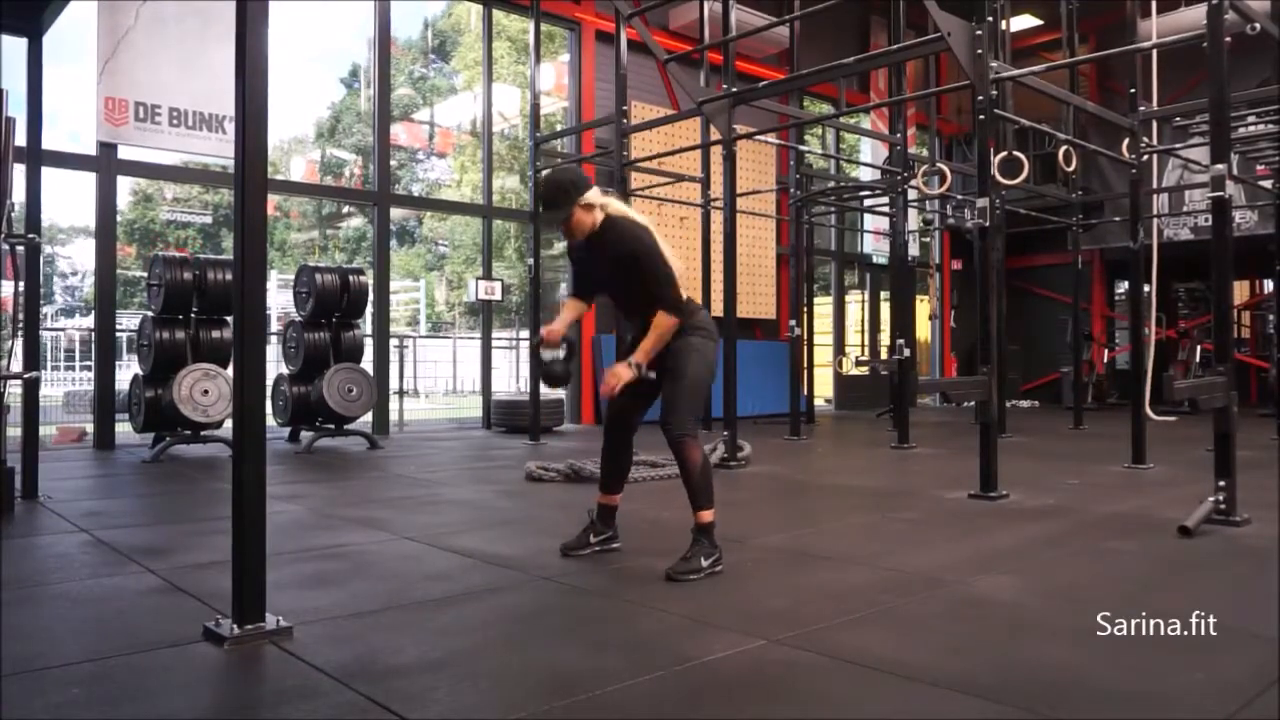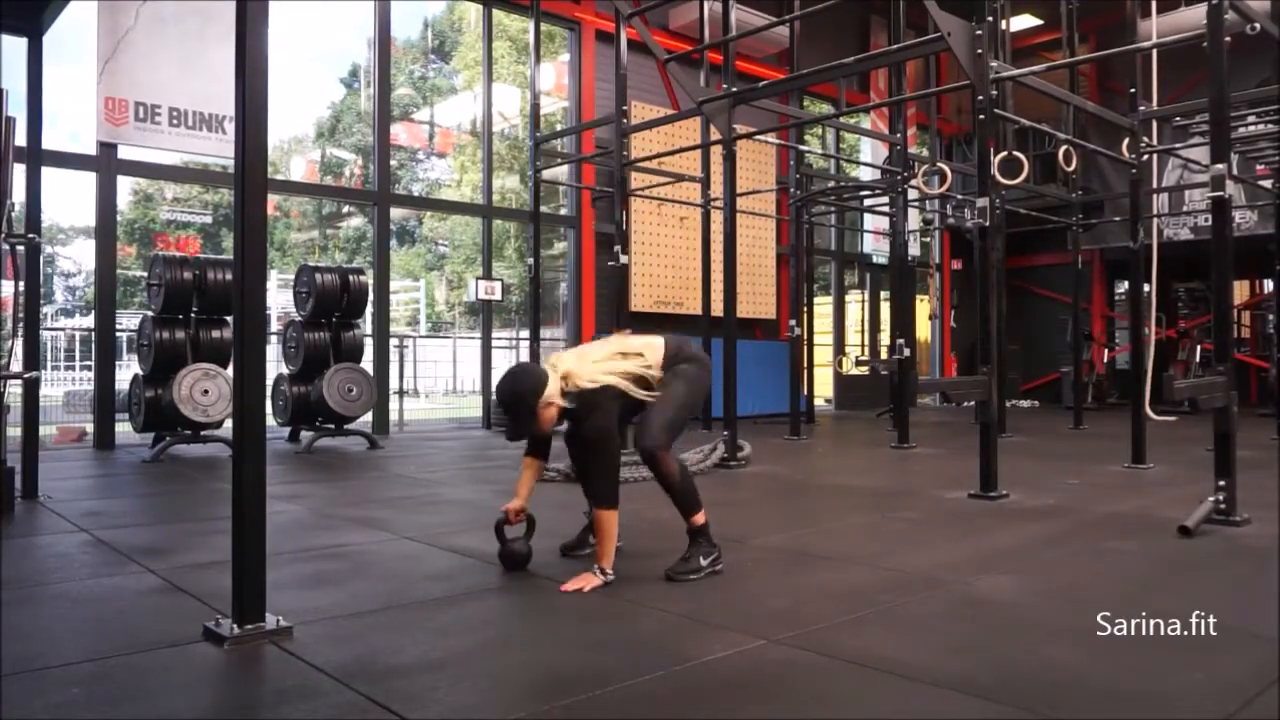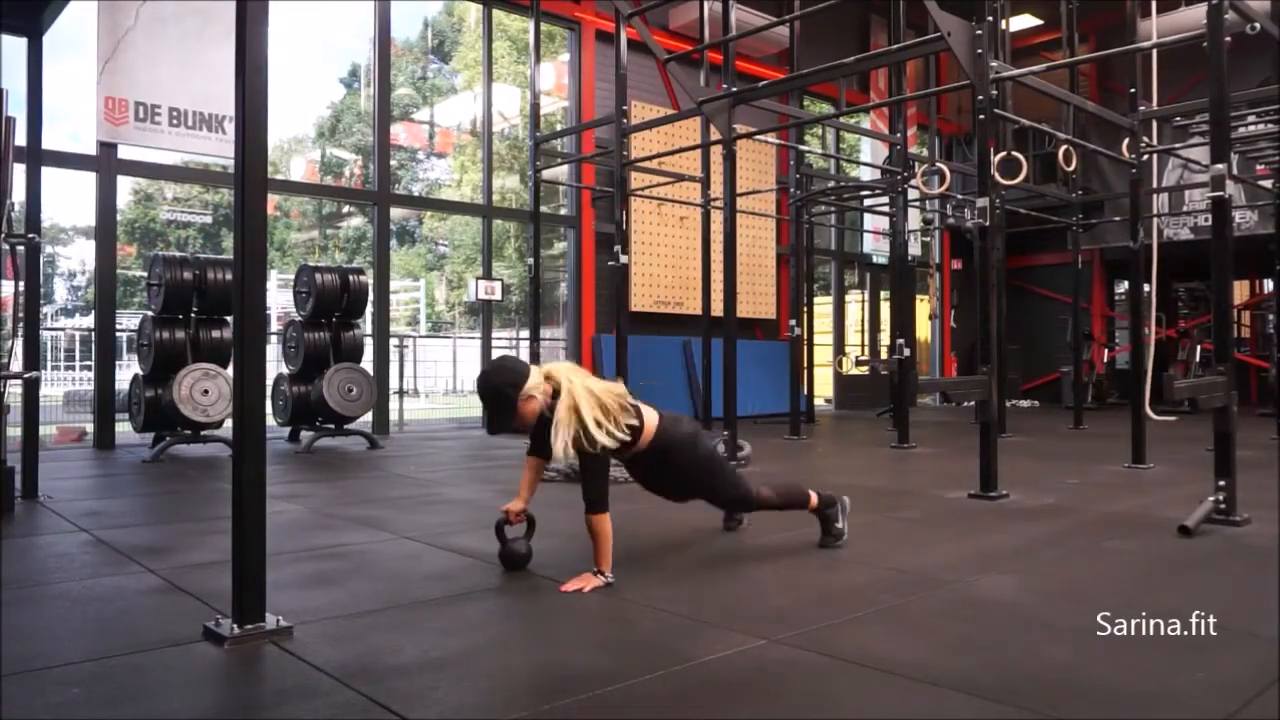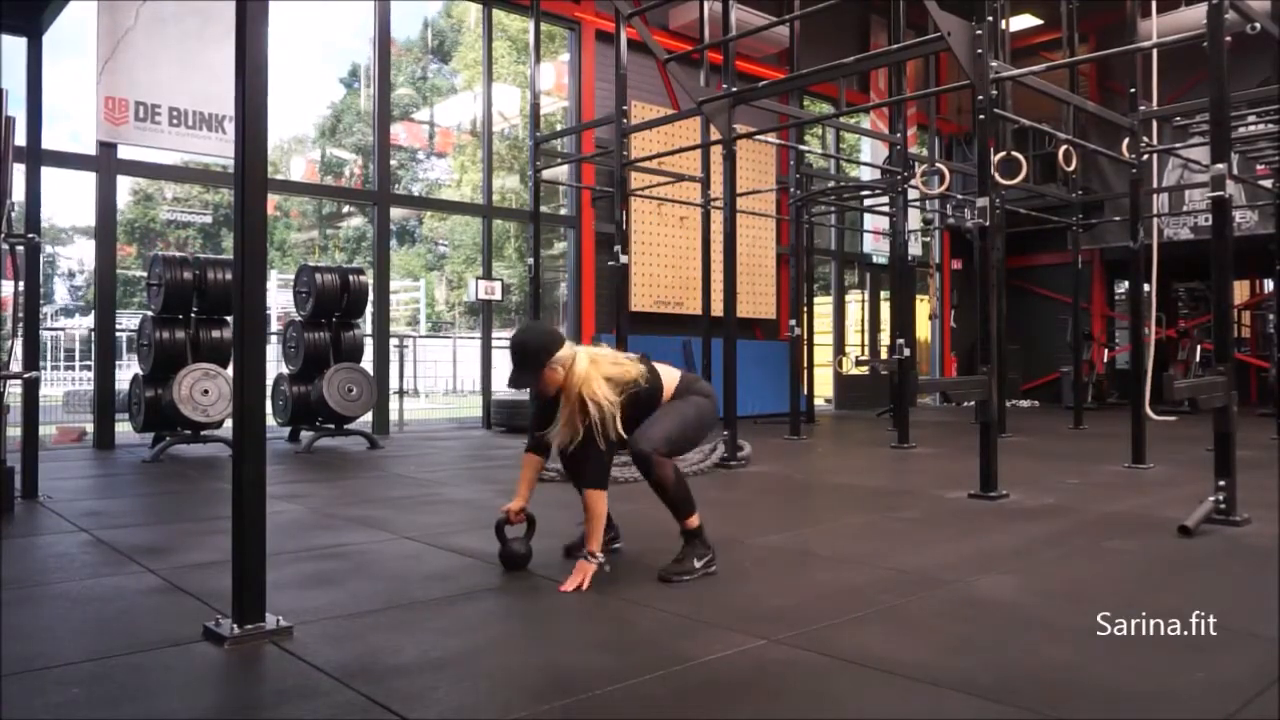
dt=0.4s
person 1, frame 1
left shoulder: (628, 236)
right shoulder: (582, 242)
left elbow: (670, 303)
right elbow: (582, 292)
left wrist: (635, 365)
right wrist: (560, 325)
left hip: (689, 331)
right hip: (647, 333)
left knee: (678, 427)
right knee: (617, 422)
left ankle: (707, 544)
right ankle: (604, 525)
person 1, frame 2
left shoulder: (595, 405)
right shoulder: (547, 389)
left elbow: (605, 484)
right elbow: (536, 448)
left wrist: (603, 570)
right wrist: (520, 500)
left hip: (684, 363)
right hip: (651, 367)
left knee: (652, 445)
right knee: (577, 439)
left ankle: (704, 545)
right ankle: (599, 529)
person 1, frame 3
left shoulder: (577, 414)
right shoulder: (547, 397)
left elbow: (596, 496)
right elbow: (539, 448)
left wrist: (602, 573)
right wrist: (522, 500)
left hip: (672, 442)
left knee: (742, 497)
right knee: (680, 488)
left ankle: (827, 506)
person 1, frame 4
left shoulder: (596, 387)
right shoulder: (553, 378)
left elbow: (595, 472)
right elbow: (538, 442)
left wrist: (592, 556)
right wrist: (521, 499)
left hip: (693, 399)
right hip: (653, 402)
left knee: (646, 449)
right knee: (572, 450)
left ankle: (698, 546)
right ankle: (608, 530)
